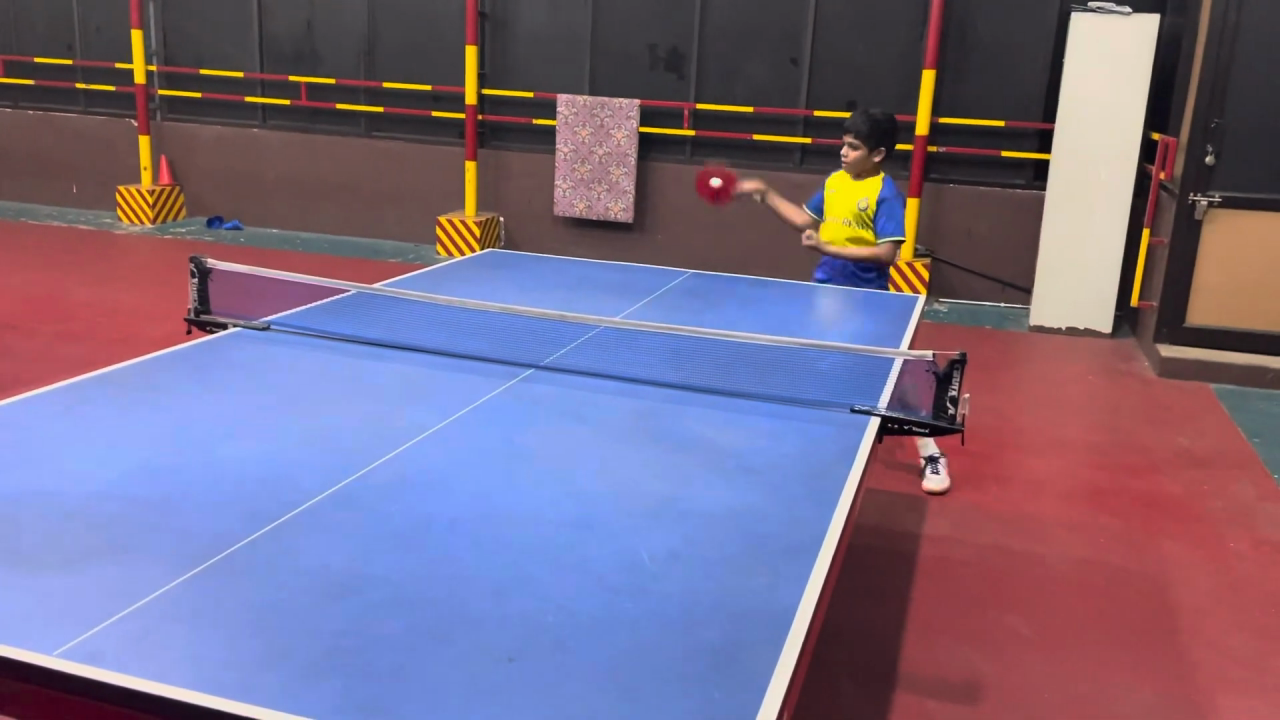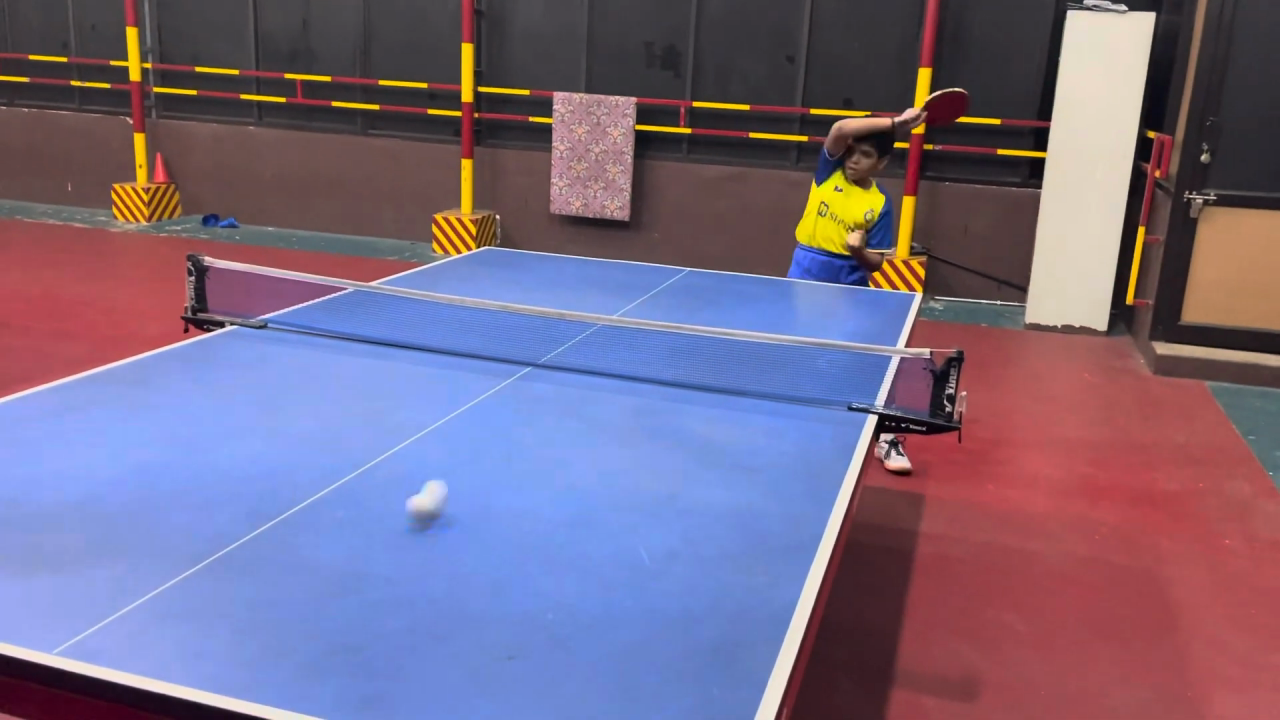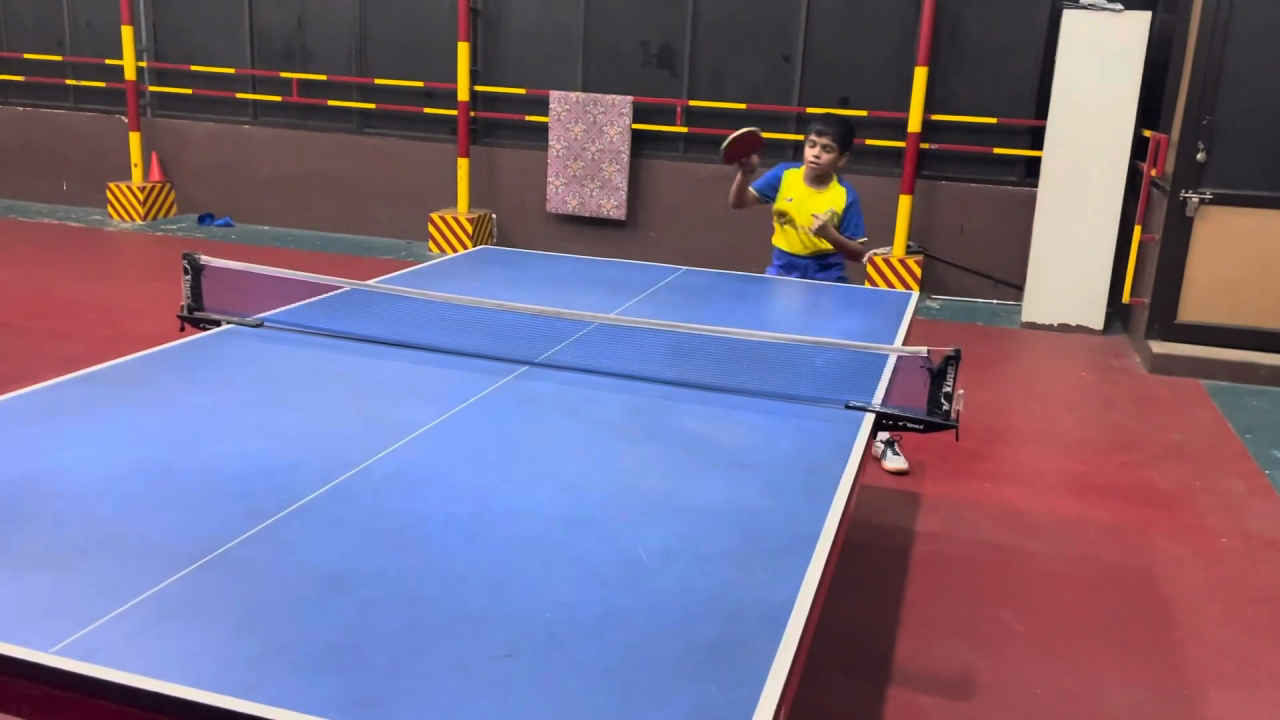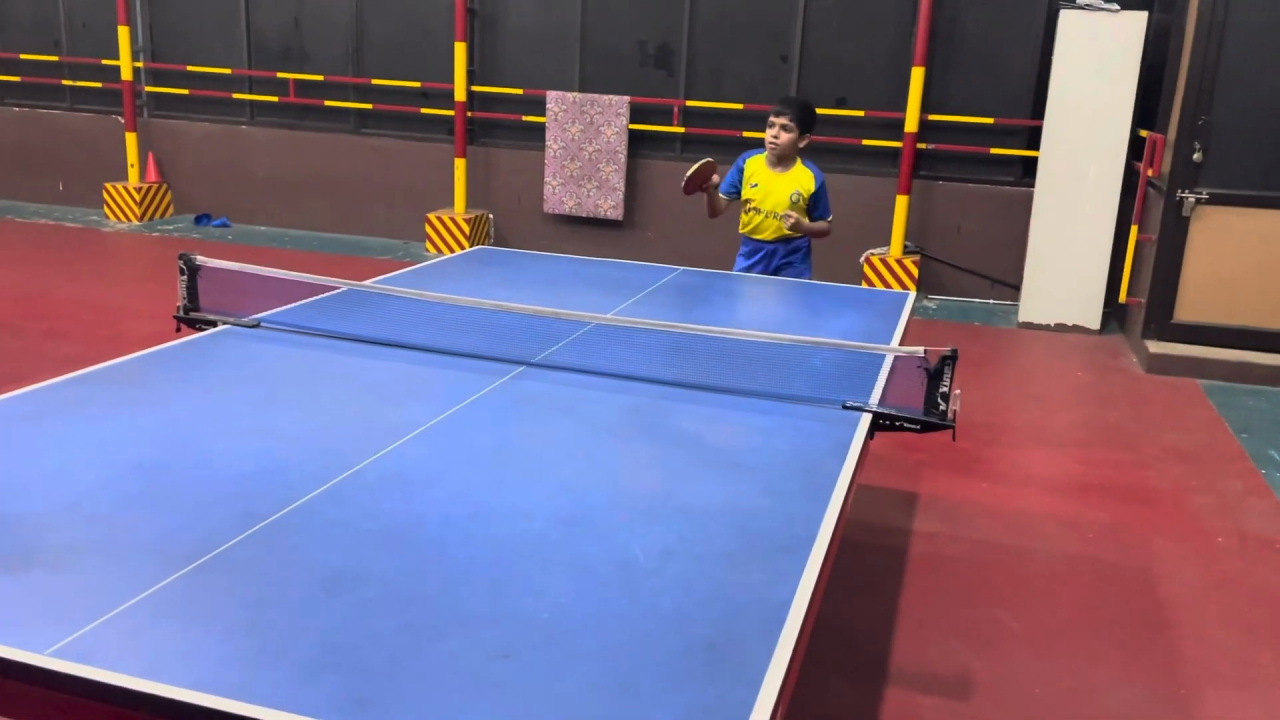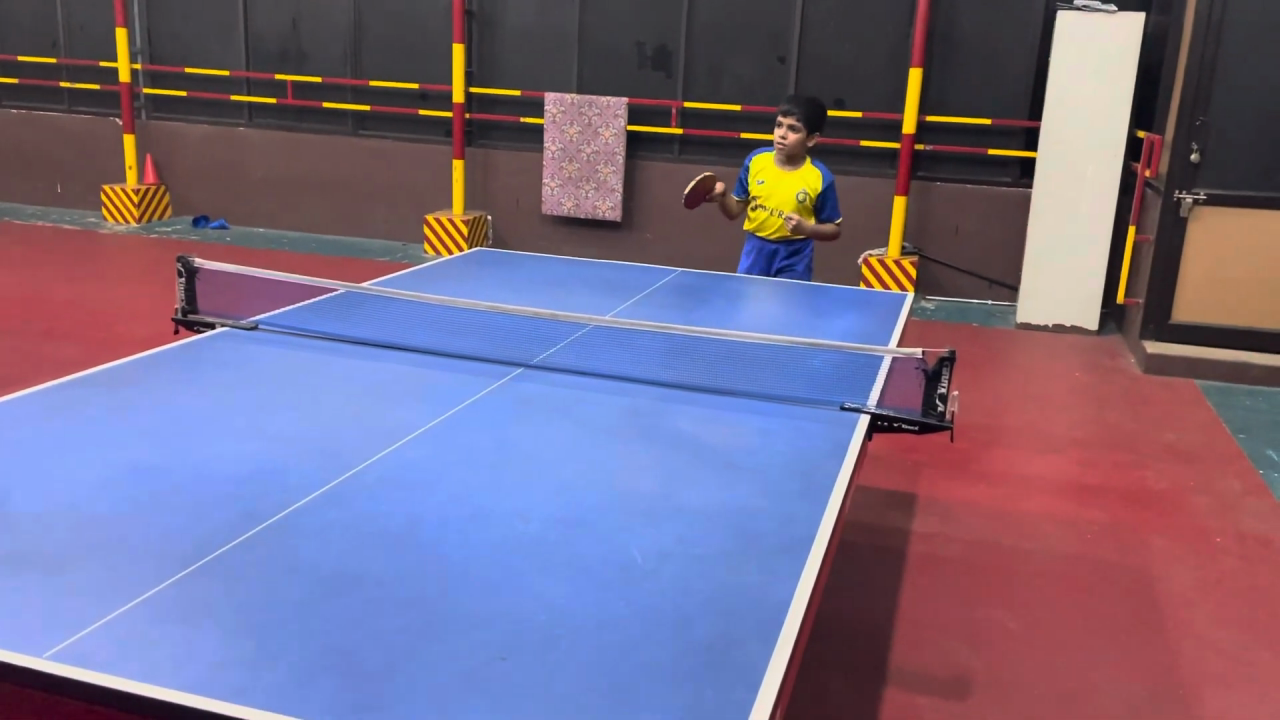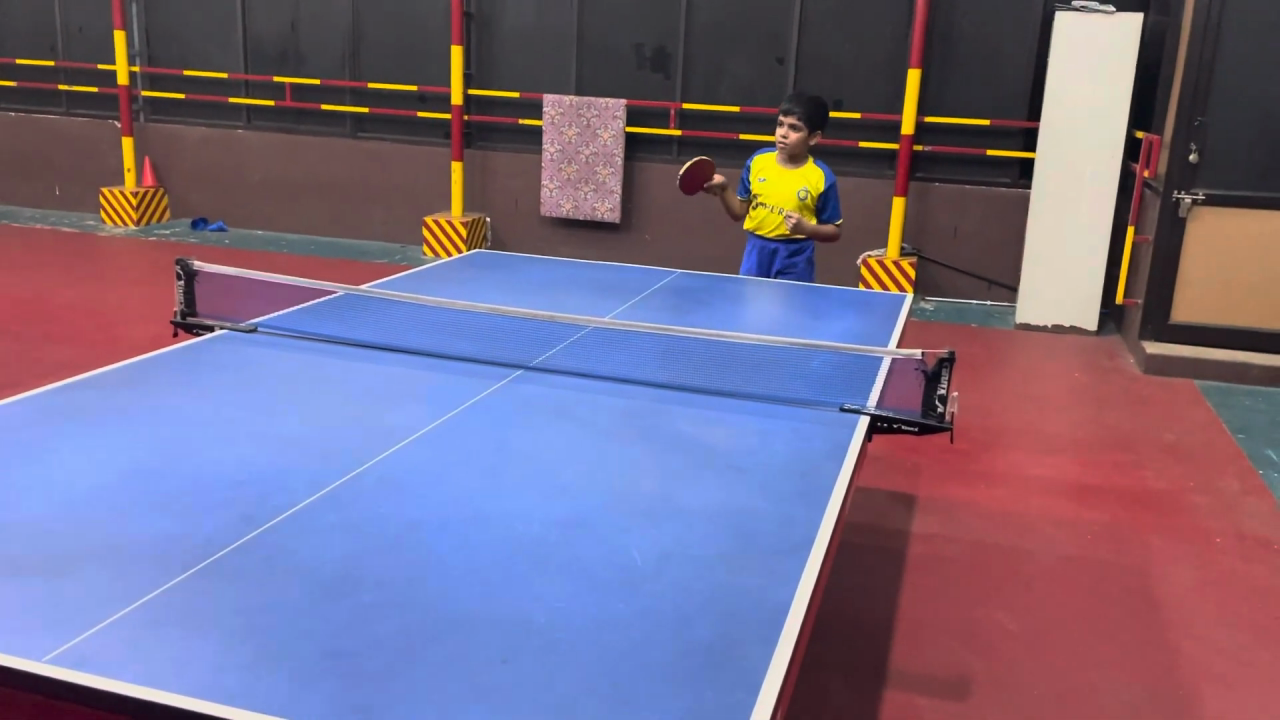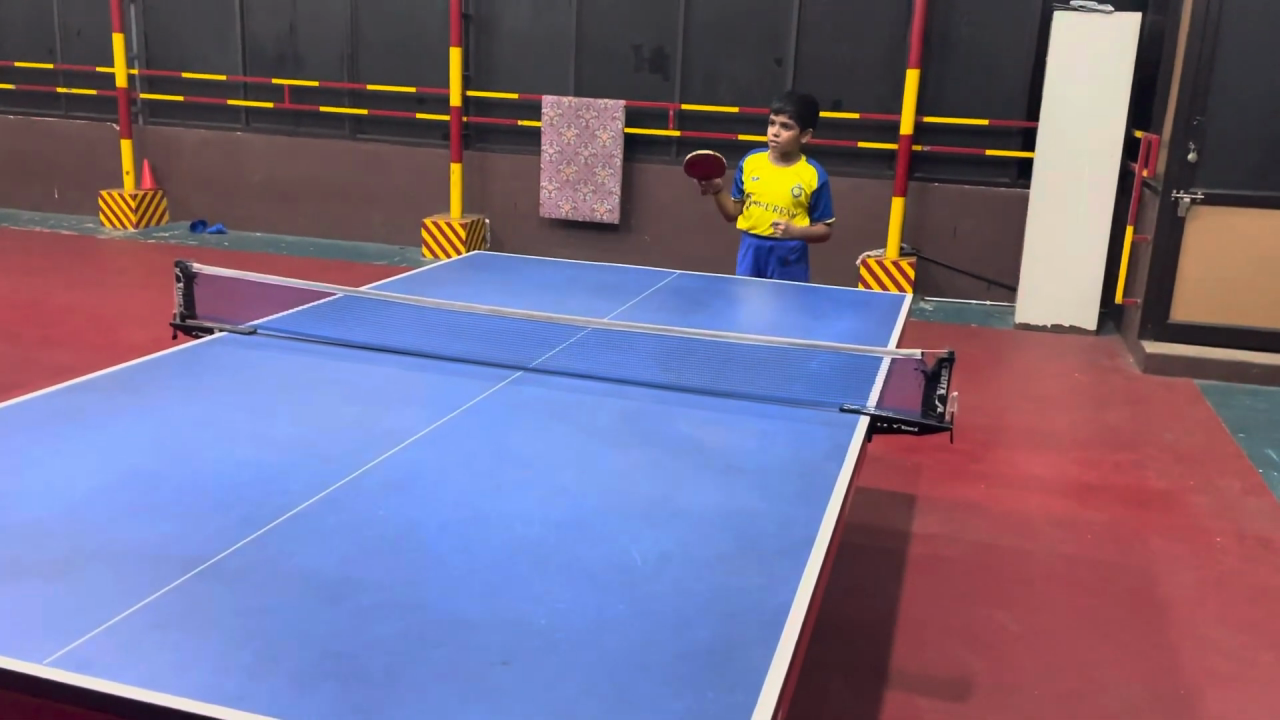
dt=0.3s
person 1, frame 1
left shoulder: (886, 193)
right shoulder: (834, 181)
left elbow: (887, 253)
right elbow: (805, 221)
left wrist: (833, 248)
right wrist: (764, 193)
left hip: (864, 291)
right hip: (827, 288)
person 1, frame 2
left shoulder: (881, 202)
right shoulder: (830, 168)
left elbow: (876, 261)
right elbow: (839, 130)
left wrist: (858, 251)
right wrist: (898, 121)
left hip: (850, 286)
right hip: (805, 277)
left ankle: (886, 441)
person 1, frame 3
left shoulder: (846, 196)
right shoulder: (784, 176)
left elbow: (858, 252)
right elbow: (738, 202)
left wrist: (831, 235)
right wrist: (744, 172)
left hip: (827, 281)
right hip: (783, 275)
left ankle: (883, 437)
person 1, frame 4
left shoulder: (812, 178)
right shoulder: (747, 163)
left elbow: (825, 226)
right elbow: (716, 211)
left wrist: (803, 227)
right wrist: (712, 189)
left hip: (791, 260)
right hip: (751, 255)
person 1, frame 5
left shoulder: (820, 178)
right shoulder: (755, 161)
left elbow: (834, 229)
right elbow: (735, 212)
left wrist: (806, 229)
right wrist: (721, 195)
left hip: (793, 262)
right hip: (755, 254)
person 1, frame 6
left shoulder: (822, 177)
right shoulder: (757, 161)
left elbow: (834, 232)
right elbow: (739, 213)
left wrist: (806, 228)
right wrist: (723, 189)
left hip: (794, 263)
right hip: (755, 256)
person 1, frame 7
left shoulder: (814, 175)
right shoulder: (750, 161)
left elbow: (825, 230)
right elbow: (733, 214)
left wrist: (795, 231)
right wrist: (718, 190)
left hip: (789, 262)
right hip: (750, 255)
